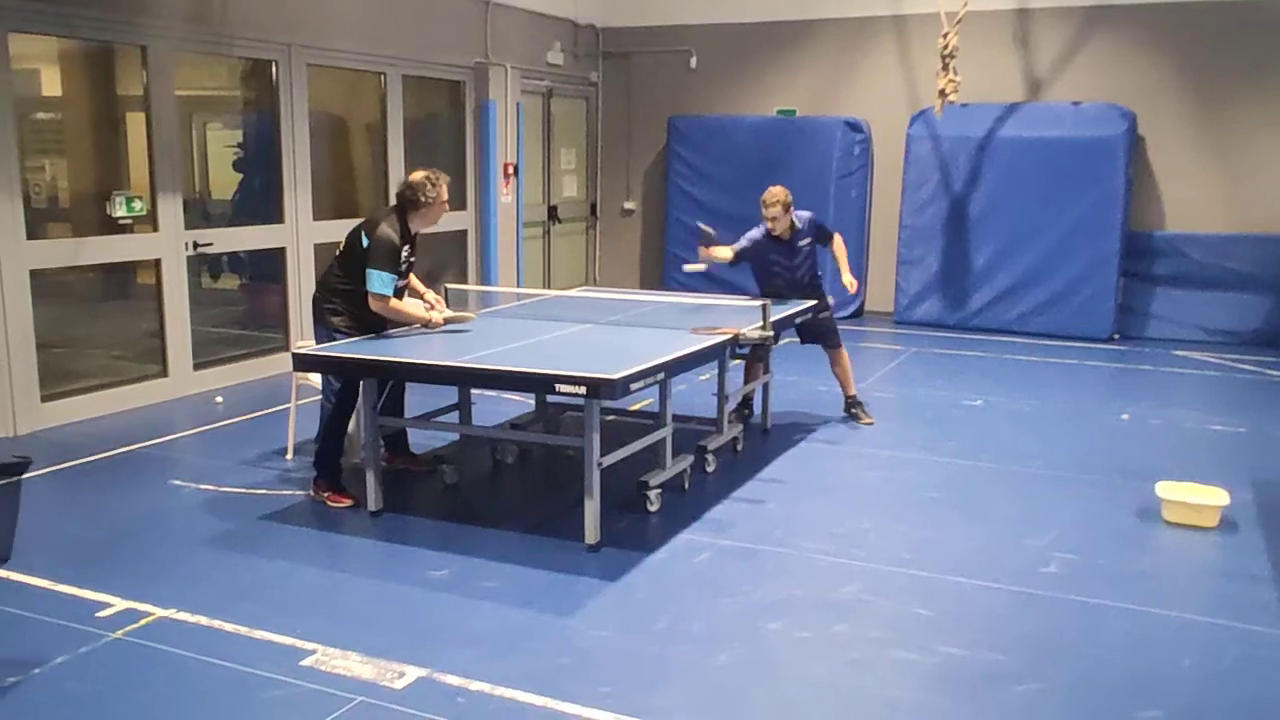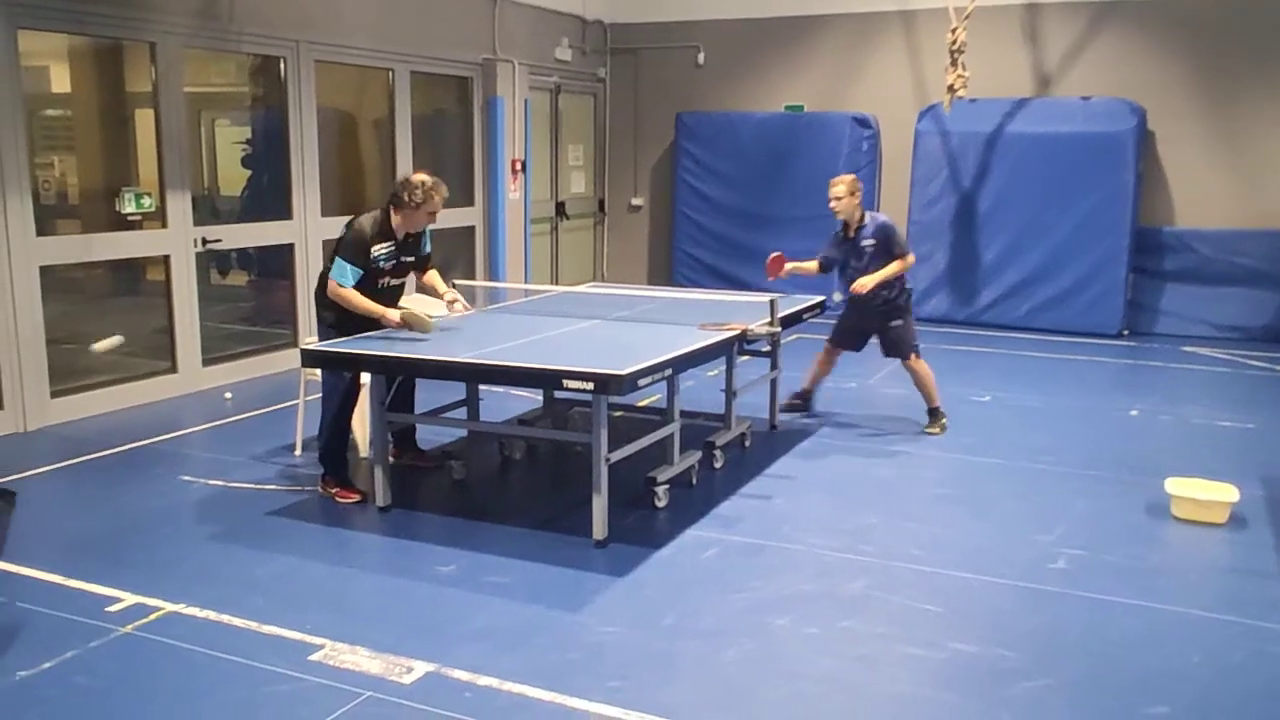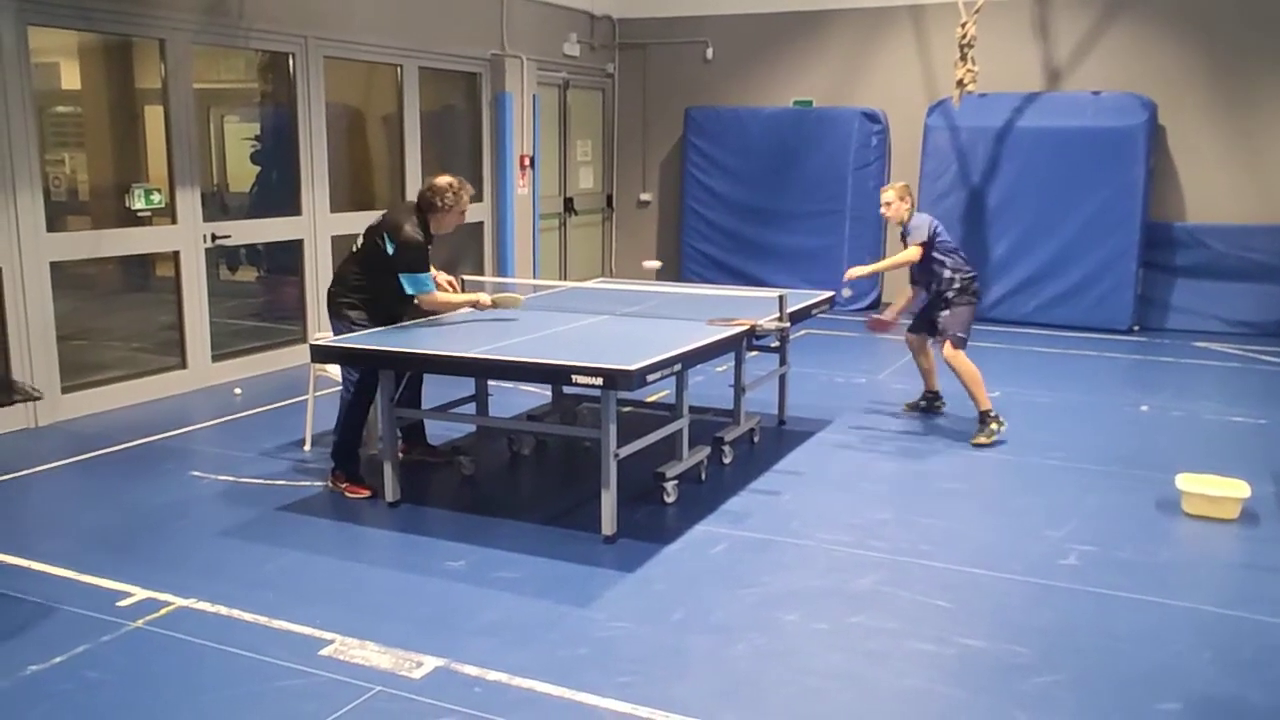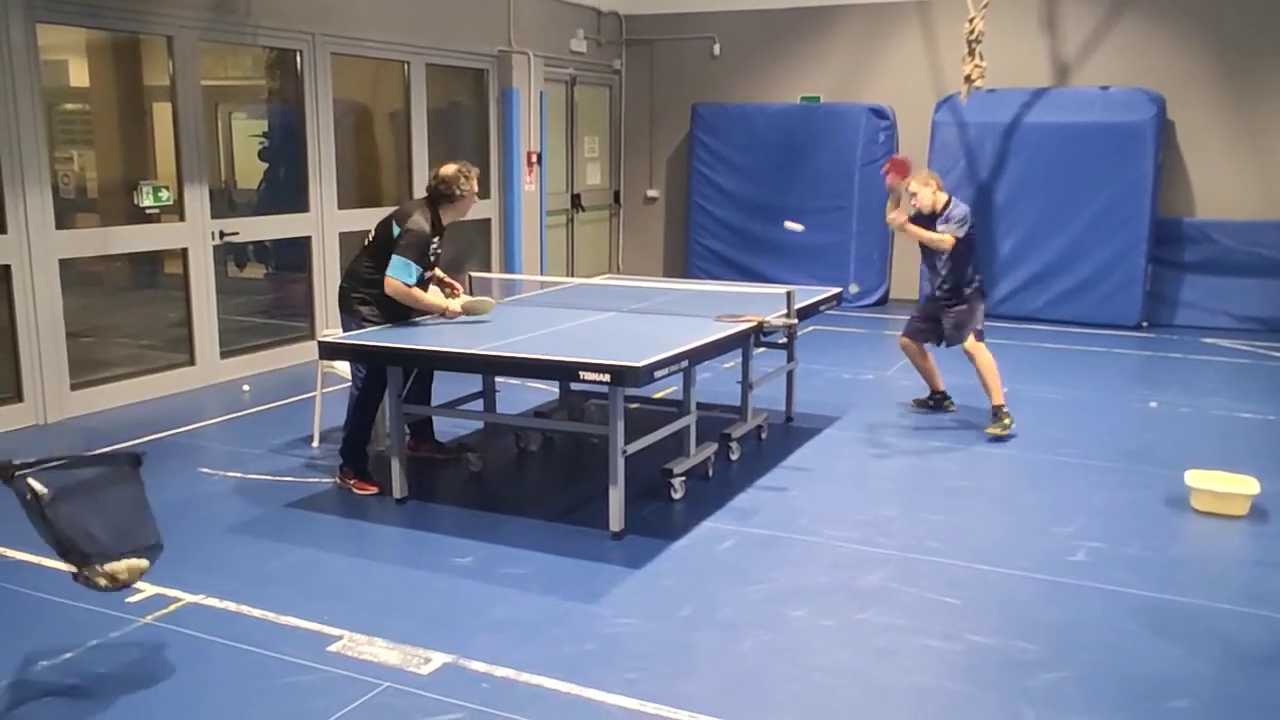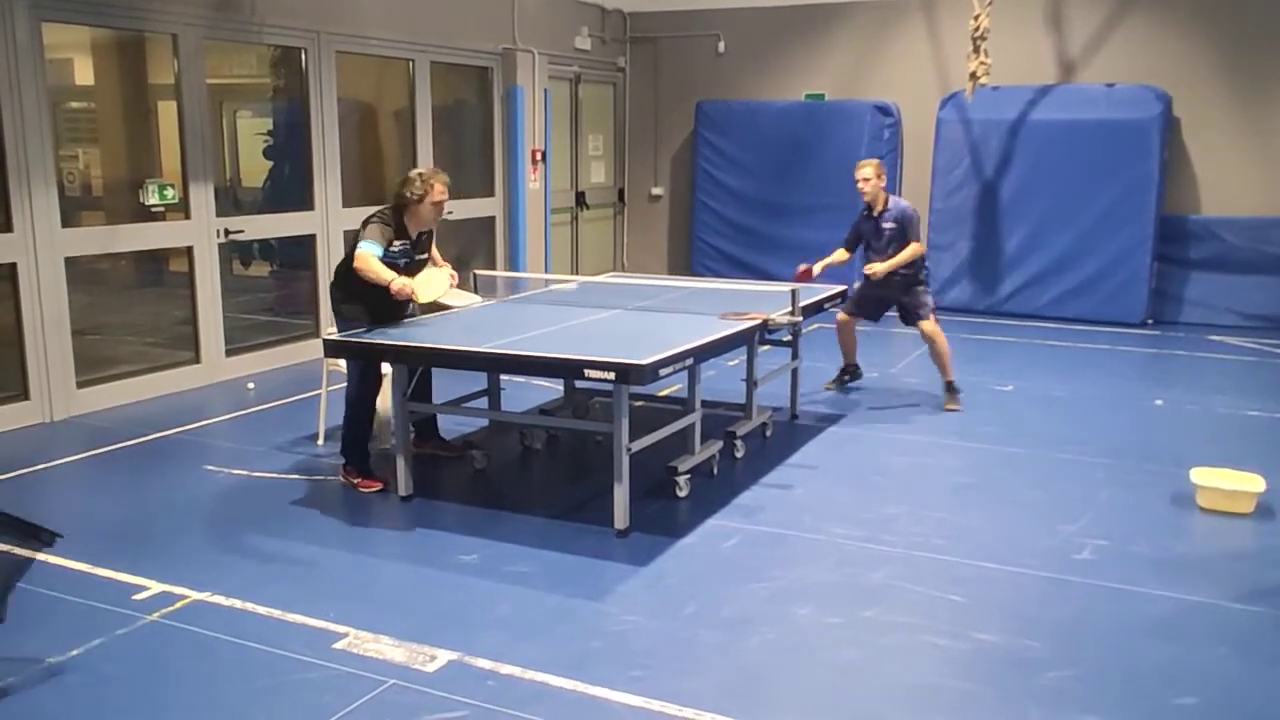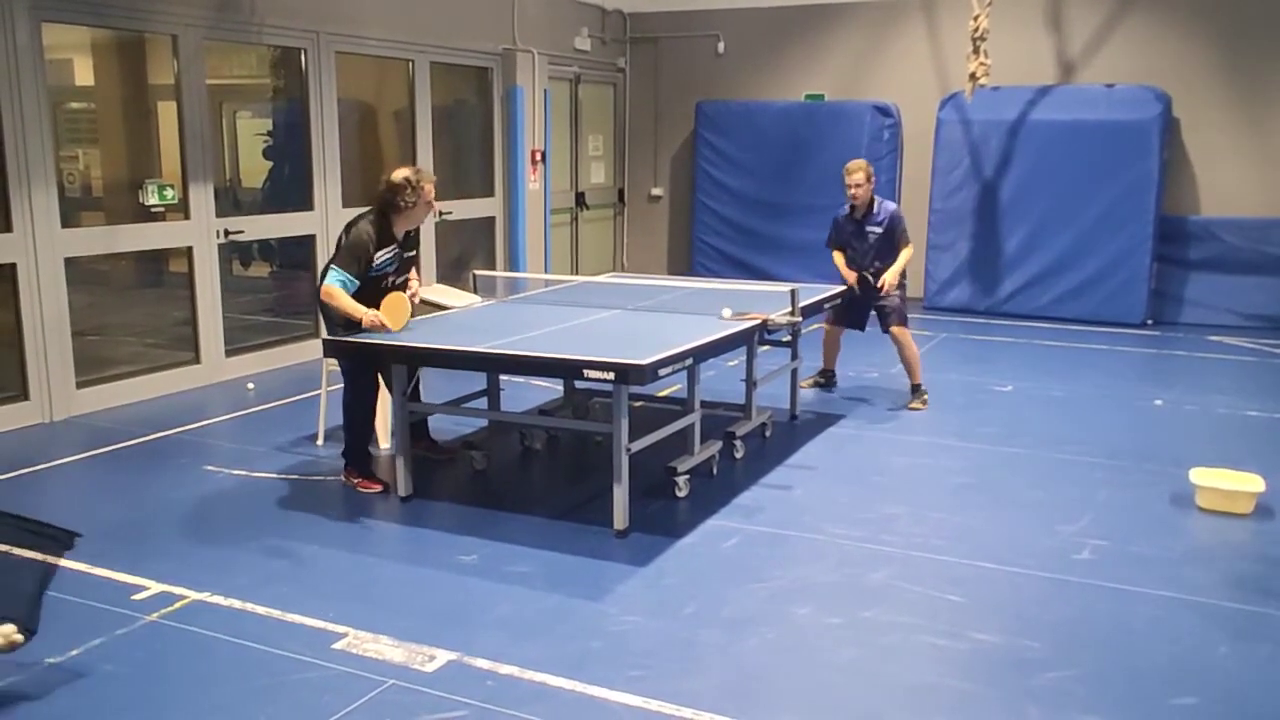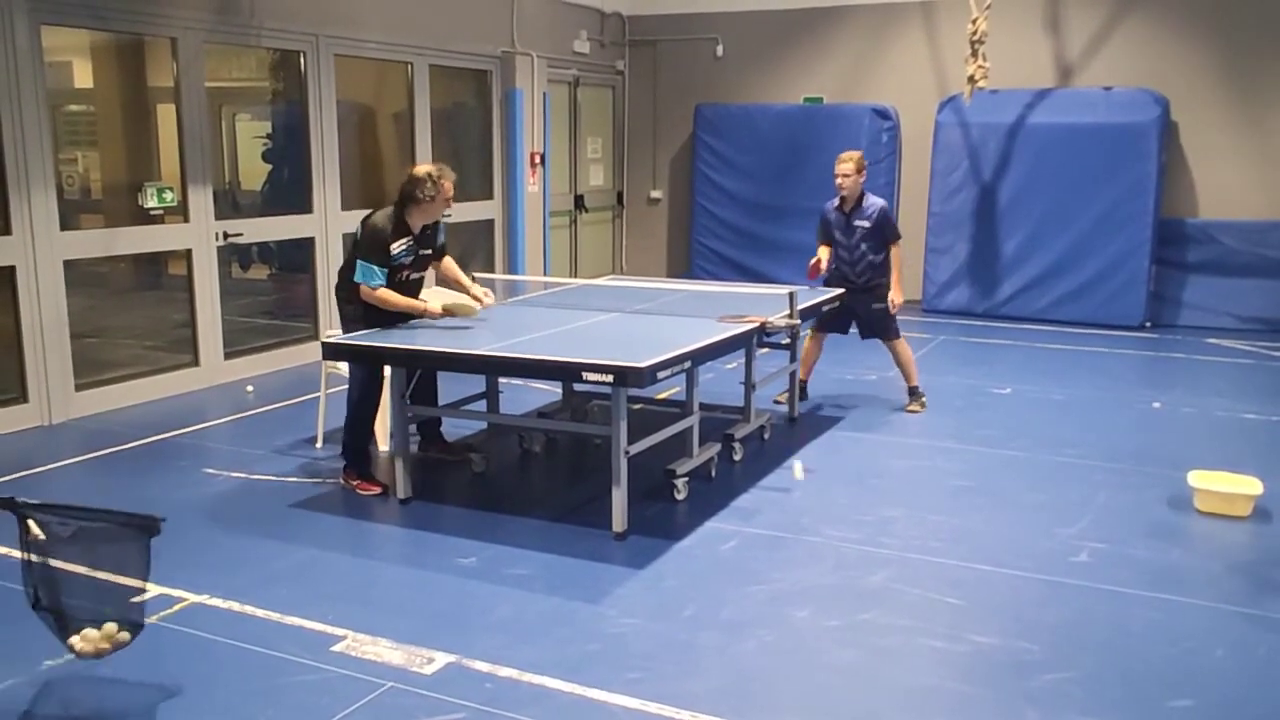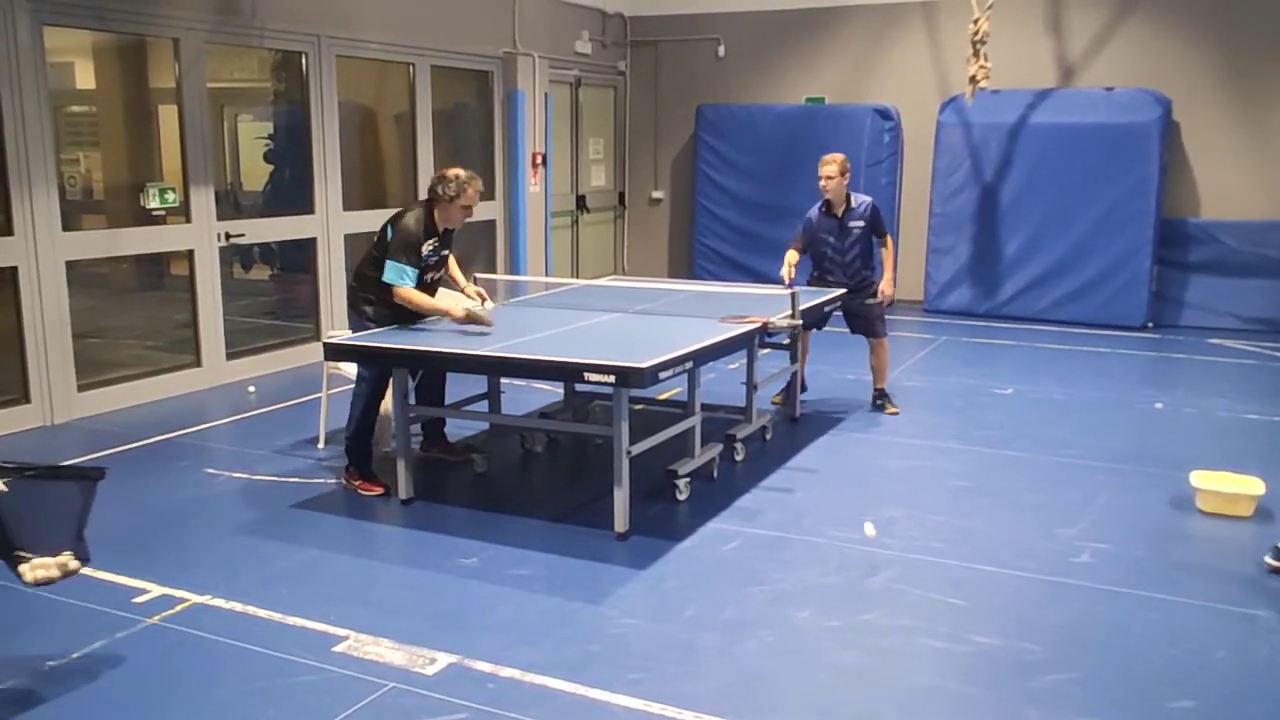
dt=0.5s
person 1, frame 1
left shoulder: (404, 228)
right shoulder: (385, 236)
right elbow: (380, 302)
left wrist: (424, 293)
right wrist: (425, 318)
left hip: (368, 317)
right hip: (339, 316)
left knee: (392, 378)
right knee: (343, 394)
left ankle: (396, 451)
right ankle: (325, 480)
person 1, frame 2
left shoulder: (417, 232)
right shoulder: (364, 231)
left elbow: (425, 268)
right elbow: (335, 288)
left wrist: (446, 293)
right wrist: (381, 313)
left hip: (383, 312)
right hip: (342, 314)
left knee: (401, 375)
right knee: (342, 390)
left ankle: (404, 446)
right ankle: (332, 475)
person 1, frame 3
left shoulder: (419, 220)
right shoulder: (408, 235)
right elbow: (428, 300)
left wrist: (435, 274)
right wrist: (472, 299)
left hip: (386, 305)
right hip: (354, 307)
left knee: (408, 368)
right knee: (362, 383)
left ankle: (413, 441)
right ankle: (344, 470)
person 1, frame 4
left shoulder: (433, 218)
right shoulder: (418, 228)
right elbow: (395, 286)
left wrist: (440, 278)
right wrist: (440, 306)
left hip: (399, 306)
right hip: (366, 304)
left knee: (419, 367)
right knee: (371, 382)
left ankle: (421, 438)
right ankle: (351, 467)
person 1, frame 5
left shoulder: (424, 226)
right shoulder: (381, 226)
right elbow: (362, 260)
left wrist: (442, 264)
right wrist: (392, 279)
left hip: (398, 304)
right hip: (357, 304)
right knee: (365, 379)
left ankle: (426, 435)
right ankle: (354, 465)
person 1, frame 6
left shoulder: (410, 227)
right shoulder: (363, 236)
right elbow: (328, 291)
left wrist: (413, 282)
right wrist: (365, 315)
right hip: (348, 314)
left knee: (406, 373)
right knee: (362, 384)
left ankle: (418, 437)
right ankle: (356, 466)
person 1, frame 7
left shoulder: (432, 224)
right shoulder: (379, 228)
left elbow: (440, 258)
right elbow: (370, 291)
left wrist: (469, 287)
right wrist: (422, 308)
left hip: (404, 309)
right hip: (364, 311)
left knee: (422, 369)
right knee: (368, 382)
left ankle: (431, 439)
right ankle: (355, 468)
person 1, frame 8
left shoulder: (445, 224)
right shoulder: (409, 229)
left elbow: (444, 257)
right elbow: (401, 292)
left wrist: (464, 284)
right wrist: (447, 309)
left hip: (410, 309)
right hip: (375, 307)
left knee: (433, 366)
right knee: (374, 381)
left ankle: (434, 439)
right ankle: (357, 467)
person 2, frame 1
left shoulder: (808, 222)
right shoulder: (757, 239)
left elbow: (833, 239)
right elbow: (731, 252)
left wrist: (845, 272)
right wrist: (711, 252)
left hip: (811, 297)
right hip: (775, 302)
left knee: (835, 347)
right knee: (758, 351)
left ankle: (852, 402)
right ankle: (746, 404)
person 2, frame 2
left shoulder: (881, 225)
right shoulder: (840, 236)
left elbow: (907, 259)
right elbow: (821, 266)
left wrist: (874, 279)
right wrist: (792, 268)
left hip: (893, 304)
right hip: (860, 305)
left knee: (910, 358)
right knee: (832, 349)
left ankle: (936, 412)
right ankle: (805, 396)
person 2, frame 3
left shoulder: (920, 221)
right shoulder: (908, 234)
left elbow: (914, 254)
right elbow: (918, 283)
left wrist: (869, 269)
right wrist: (894, 310)
left hip: (959, 292)
right hip: (941, 293)
left knee: (951, 352)
right knee: (914, 336)
left ankle: (990, 418)
right ankle: (932, 396)
person 2, frame 4
left shoulder: (960, 211)
right shoulder: (926, 215)
left elbow: (946, 242)
right elbow: (894, 223)
left wrist: (911, 229)
right wrist: (896, 194)
left hip: (963, 295)
right hip: (937, 295)
left knee: (972, 344)
right knee: (908, 341)
left ankle: (1000, 411)
right ankle: (940, 396)
person 2, frame 5
left shoulder: (903, 209)
right shoulder: (862, 217)
left elbow: (918, 247)
right elbow: (847, 250)
left wrist: (887, 266)
right wrist: (822, 263)
left hip: (909, 280)
right hip: (876, 280)
left knee: (929, 329)
right knee: (844, 319)
left ankle: (951, 386)
right ankle: (851, 369)
person 2, frame 6
left shoulder: (890, 212)
right shoulder: (842, 217)
left elbow: (906, 248)
right elbow: (837, 250)
left wrist: (893, 271)
right wrist: (846, 272)
left hip: (886, 284)
right hip: (856, 283)
left knee: (899, 332)
right knee: (832, 327)
left ankle: (918, 390)
right ankle: (827, 374)
person 2, frame 7
left shoulder: (878, 209)
right shoulder: (829, 211)
left elbow: (894, 247)
left wrist: (895, 287)
right wrist: (822, 258)
left hip: (873, 288)
right hip: (838, 285)
left knee: (893, 339)
right knee: (816, 333)
left ankle: (915, 392)
right ankle: (800, 387)
person 2, frame 8
left shoulder: (867, 207)
right shoulder: (814, 217)
left elbow: (884, 242)
right elbow: (797, 248)
left wrist: (887, 278)
right wrist: (788, 263)
left hip: (861, 286)
right hip: (822, 284)
left knee: (877, 337)
right knee: (798, 329)
left ankle: (879, 394)
right ankle: (795, 382)
